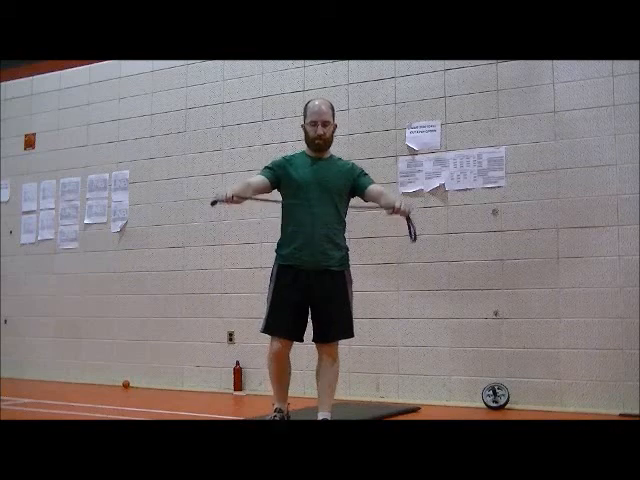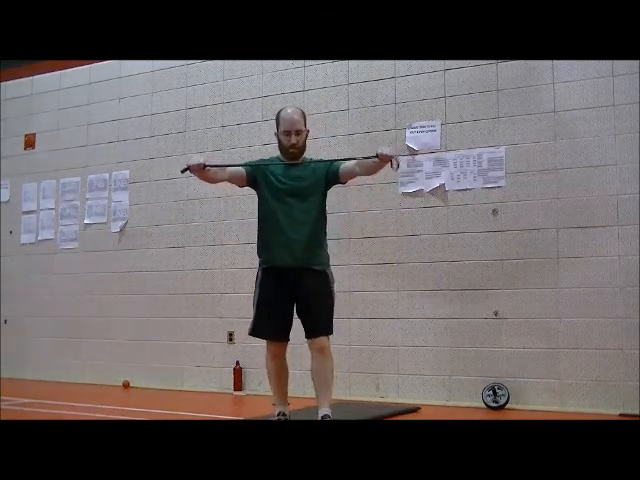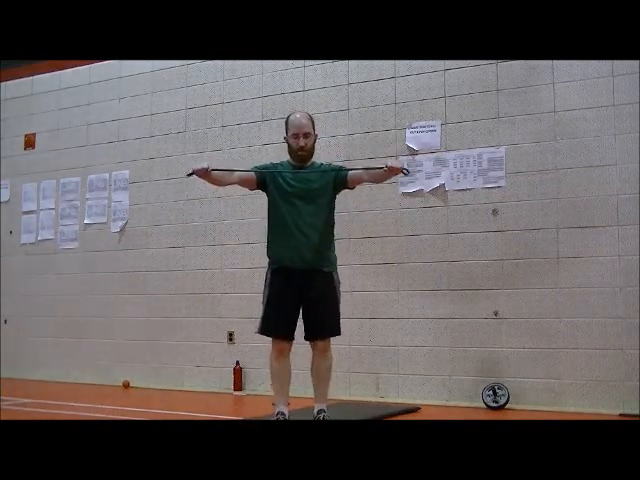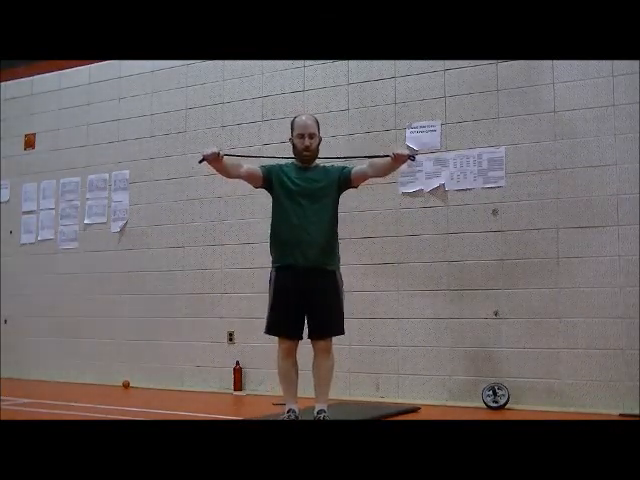
dt=0.5s
person 1, frame 1
left shoulder: (348, 170)
right shoulder: (286, 165)
left elbow: (379, 193)
right elbow: (254, 184)
left wrist: (396, 202)
right wrist: (236, 193)
left hip: (332, 270)
right hip: (290, 267)
left knee: (328, 348)
right knee: (278, 346)
left ankle: (324, 416)
right ankle: (280, 408)
person 1, frame 2
left shoulder: (322, 169)
right shoulder: (261, 169)
left elbow: (355, 167)
right elbow: (225, 173)
left wrist: (379, 160)
right wrist: (202, 169)
left hip: (314, 269)
right hip: (273, 270)
left knee: (320, 344)
right knee: (275, 347)
left ankle: (325, 413)
right ankle: (281, 411)
person 1, frame 3
left shoulder: (330, 173)
right shoulder: (272, 173)
left elbow: (362, 175)
right elbow: (236, 176)
left wrist: (387, 171)
right wrist: (209, 174)
left hip: (321, 270)
right hip: (282, 271)
left knee: (321, 344)
right knee: (280, 345)
left ankle: (321, 409)
right ankle: (281, 411)
person 1, frame 4
left shoulder: (334, 175)
right shoulder: (276, 173)
left elbow: (367, 170)
right elbow: (242, 171)
left wrist: (395, 161)
right wrist: (217, 162)
left hip: (324, 270)
right hip: (286, 270)
left knee: (323, 345)
right knee: (286, 345)
left ankle: (321, 409)
right ankle: (291, 408)
